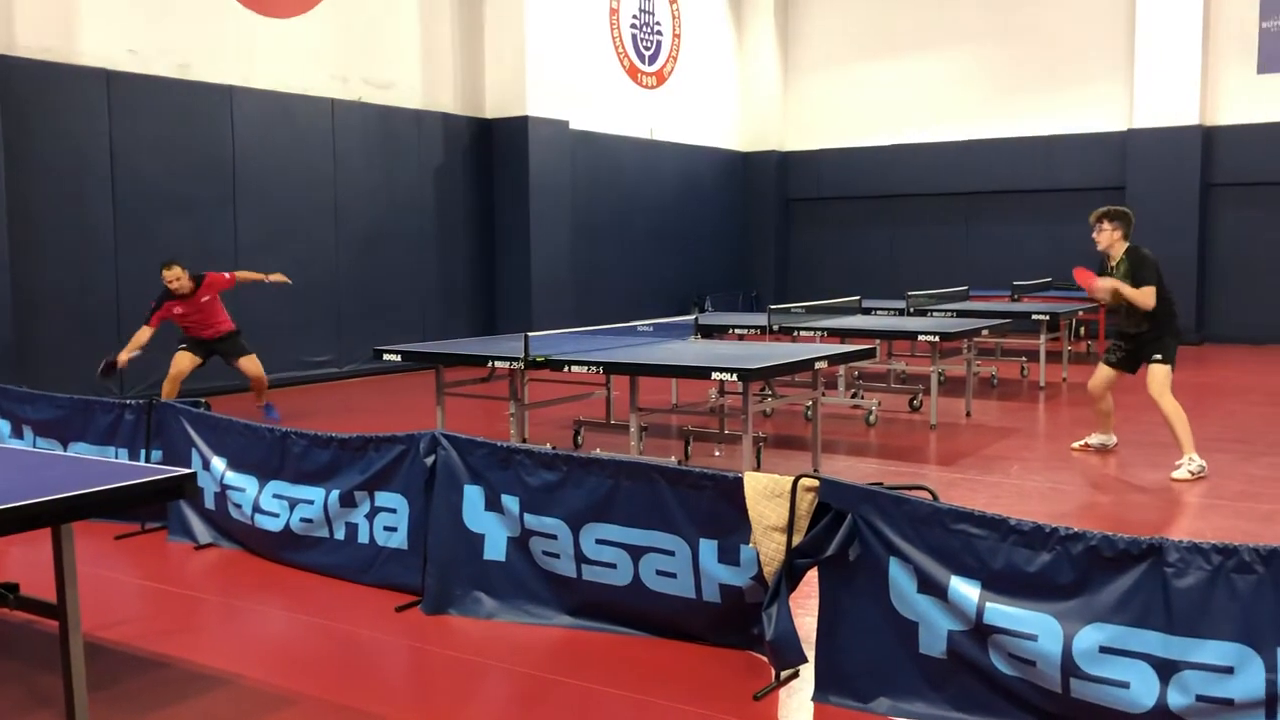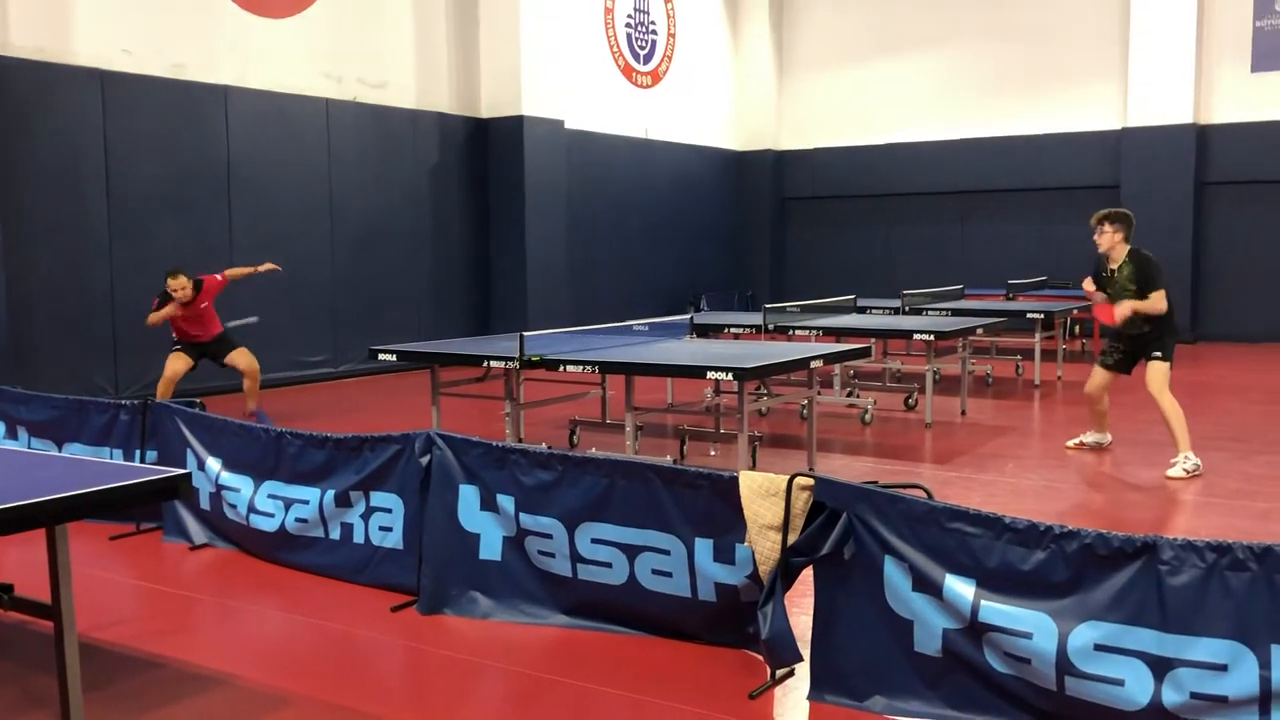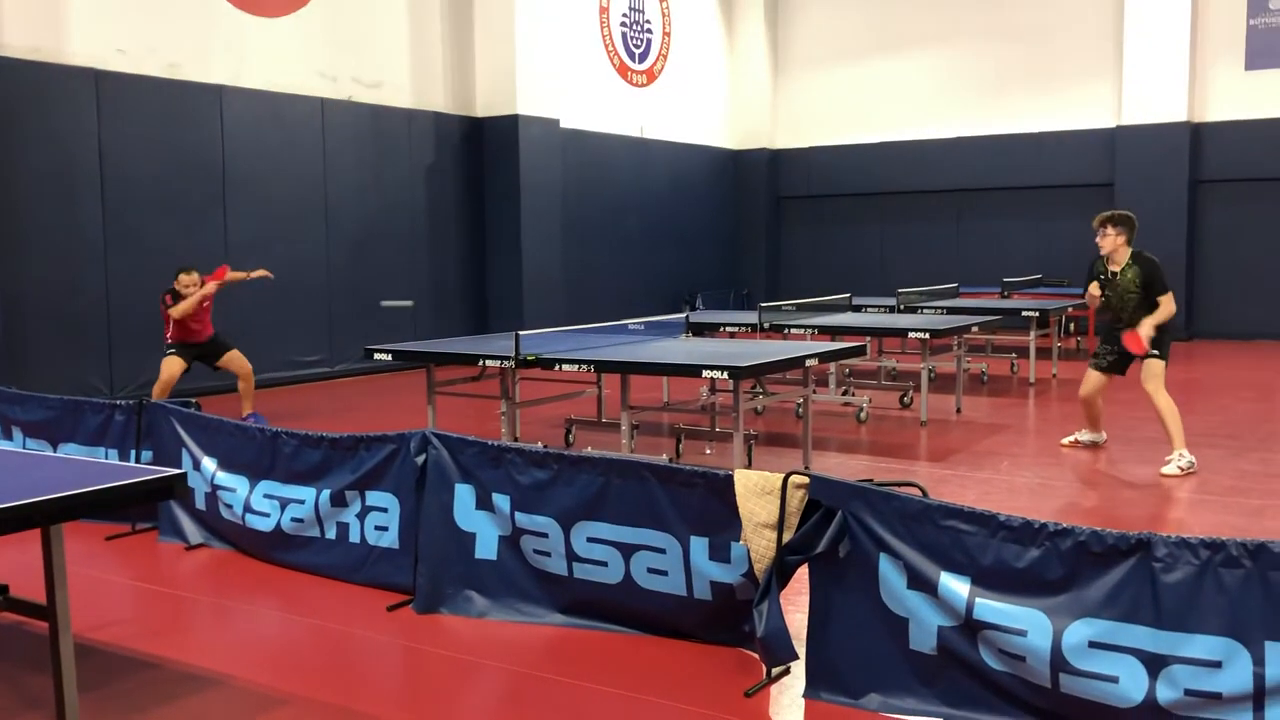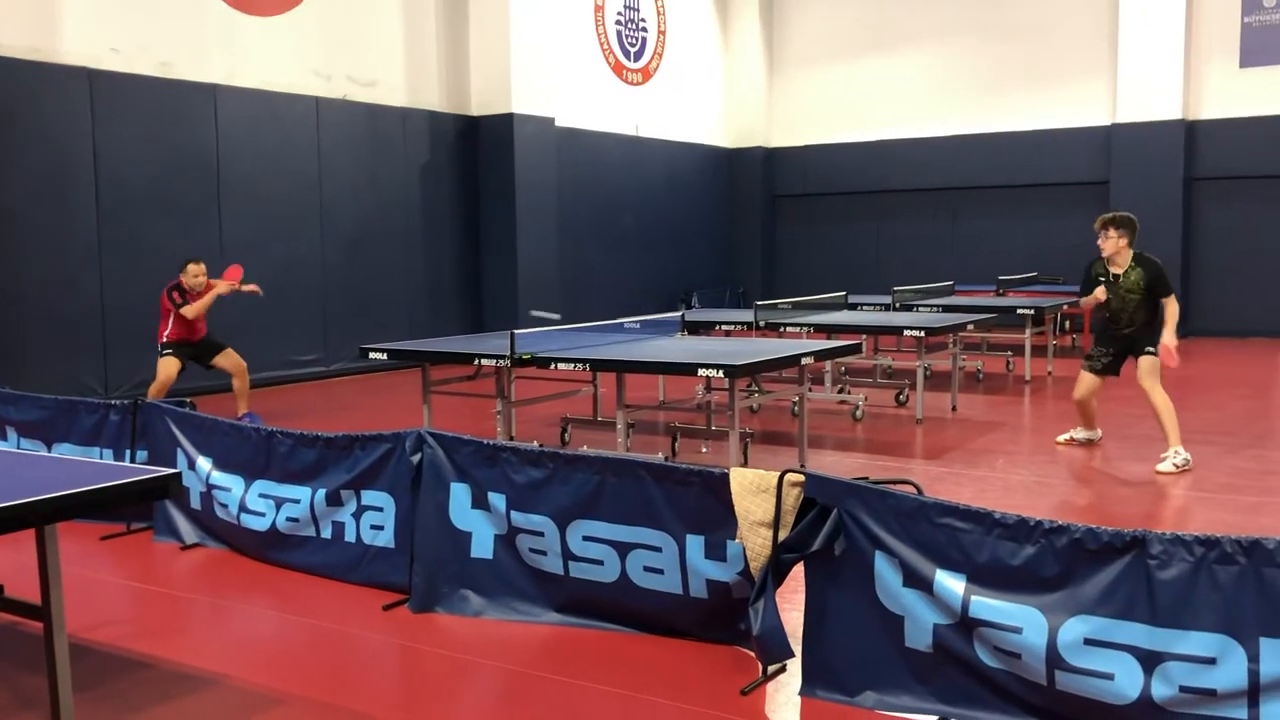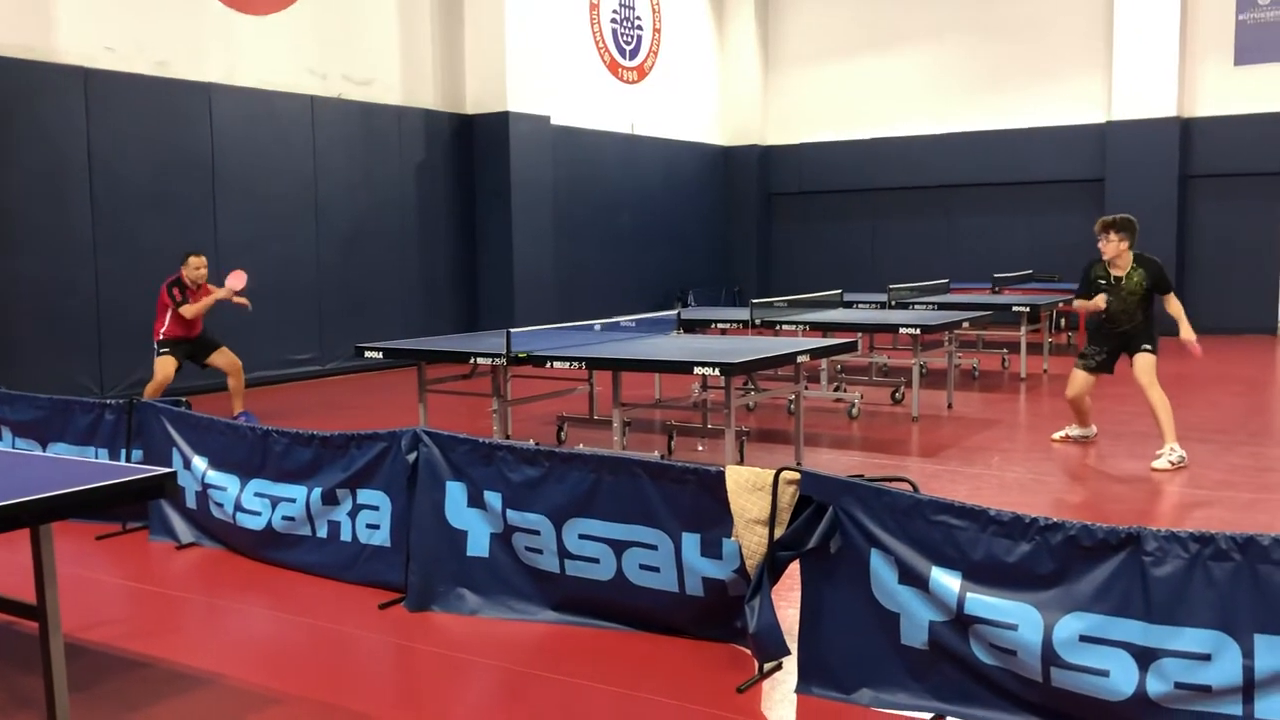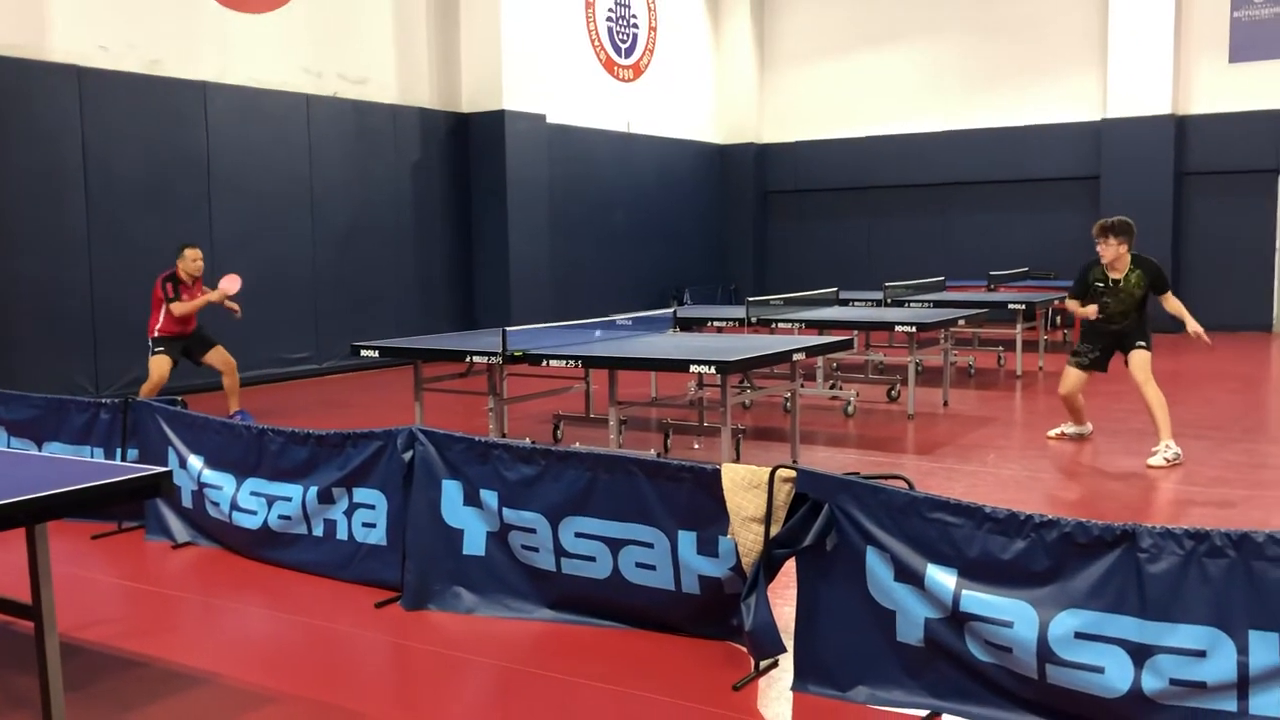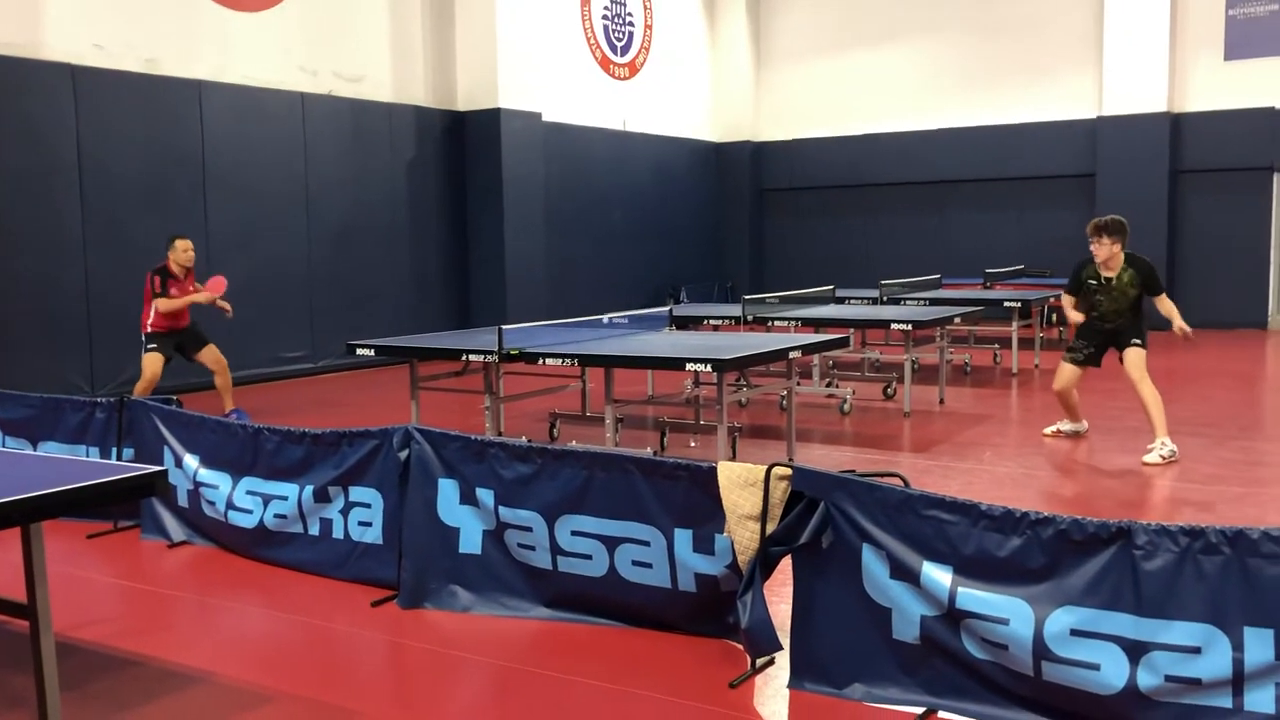
dt=0.1s
person 1, frame 1
left shoulder: (1140, 259)
right shoulder: (1106, 262)
left elbow: (1149, 302)
left wrist: (1116, 285)
right wrist: (1097, 290)
left hip: (1159, 332)
right hip: (1128, 333)
left knee: (1157, 391)
right knee: (1096, 387)
left ankle: (1193, 459)
right ankle: (1105, 436)
person 1, frame 2
left shoulder: (1144, 262)
right shoulder: (1102, 265)
left elbow: (1161, 305)
right elbow: (1104, 301)
left wrist: (1130, 305)
right wrist: (1092, 292)
left hip: (1156, 332)
right hip: (1124, 334)
left knee: (1156, 388)
right knee: (1093, 390)
left ankle: (1188, 458)
right ankle: (1100, 435)
person 1, frame 3
left shoulder: (1147, 265)
right shoulder: (1097, 266)
left elbow: (1169, 305)
right elbow: (1091, 304)
left wrist: (1149, 322)
right wrist: (1092, 295)
left hip: (1151, 333)
right hip: (1116, 333)
left knee: (1152, 386)
right knee: (1086, 393)
left ankle: (1182, 455)
right ankle: (1094, 434)
person 1, frame 4
left shoulder: (1149, 267)
right shoulder: (1096, 268)
left elbow: (1171, 304)
right elbow: (1085, 306)
left wrist: (1169, 331)
right wrist: (1094, 298)
left hip: (1145, 331)
right hip: (1109, 333)
left knee: (1149, 383)
right knee: (1080, 395)
left ankle: (1178, 452)
right ankle: (1089, 431)
person 1, frame 5
left shoulder: (1149, 267)
right shoulder: (1093, 269)
left elbow: (1170, 299)
right elbow: (1078, 304)
left wrist: (1183, 325)
right wrist: (1091, 305)
left hip: (1139, 330)
right hip: (1103, 332)
left knee: (1146, 381)
right knee: (1073, 393)
left ankle: (1174, 450)
right ankle: (1084, 429)
person 1, frame 6
left shoulder: (1147, 268)
right shoulder: (1091, 270)
left elbow: (1167, 298)
right elbow: (1071, 303)
left wrist: (1188, 319)
right wrist: (1084, 311)
left hip: (1133, 328)
right hip: (1097, 330)
left knee: (1142, 378)
right knee: (1066, 391)
left ankle: (1169, 446)
right ankle: (1079, 426)
person 1, frame 7
left shoulder: (1141, 267)
right shoulder: (1085, 268)
left elbow: (1161, 299)
right elbow: (1067, 297)
left wrist: (1176, 319)
right wrist: (1070, 313)
left hip: (1128, 326)
right hip: (1092, 328)
left knee: (1137, 375)
right knee: (1061, 386)
left ankle: (1164, 444)
right ankle: (1075, 424)
person 2, frame 1
left shoulder: (208, 280)
right shoulder: (164, 300)
left elbow: (236, 276)
right elbow: (146, 329)
left wrist: (267, 277)
right wrist: (126, 352)
left hip: (226, 336)
right hip: (194, 339)
left knee: (257, 374)
right knee: (176, 374)
left ankle: (263, 403)
person 2, frame 2
left shoulder: (205, 284)
right shoulder: (164, 300)
left elbow: (227, 274)
right elbow: (152, 321)
left wrist: (256, 269)
right wrist: (167, 312)
left hip: (215, 337)
right hip: (186, 343)
left knee: (251, 368)
right knee: (170, 376)
left ankle: (252, 410)
person 2, frame 3
left shoulder: (206, 286)
right shoulder: (169, 296)
left elbow: (222, 278)
right elbow: (176, 314)
left wrist: (249, 276)
right wrist: (199, 294)
left hip: (208, 340)
right hip: (180, 343)
left knee: (245, 370)
right knee: (167, 377)
left ankle: (248, 414)
person 2, frame 4
left shoulder: (202, 284)
right shoulder: (173, 291)
right elbow: (191, 314)
left wrist: (241, 288)
right wrist: (216, 292)
left hip: (201, 339)
right hip: (174, 342)
left knee: (240, 367)
right knee: (165, 378)
left ankle: (243, 413)
person 2, frame 5
left shoulder: (199, 282)
right shoulder: (173, 286)
right elbow: (189, 313)
left wrist: (231, 297)
right wrist: (218, 296)
left hip: (196, 336)
right hip: (170, 339)
left knee: (235, 366)
right knee: (162, 378)
left ankle: (239, 413)
person 2, frame 6
left shoulder: (195, 277)
right shoulder: (168, 281)
right elbow: (178, 310)
left wrist: (225, 302)
right wrist: (210, 298)
left hip: (191, 333)
right hip: (164, 336)
left knee: (229, 364)
right knee: (158, 378)
left ankle: (235, 411)
person 2, frame 7
left shoulder: (188, 272)
right shoulder: (158, 275)
right elbow: (162, 307)
left wrist: (216, 301)
right wrist: (194, 298)
left hip: (185, 328)
right hip: (158, 332)
left knee: (220, 364)
right knee: (150, 376)
left ankle: (230, 410)
